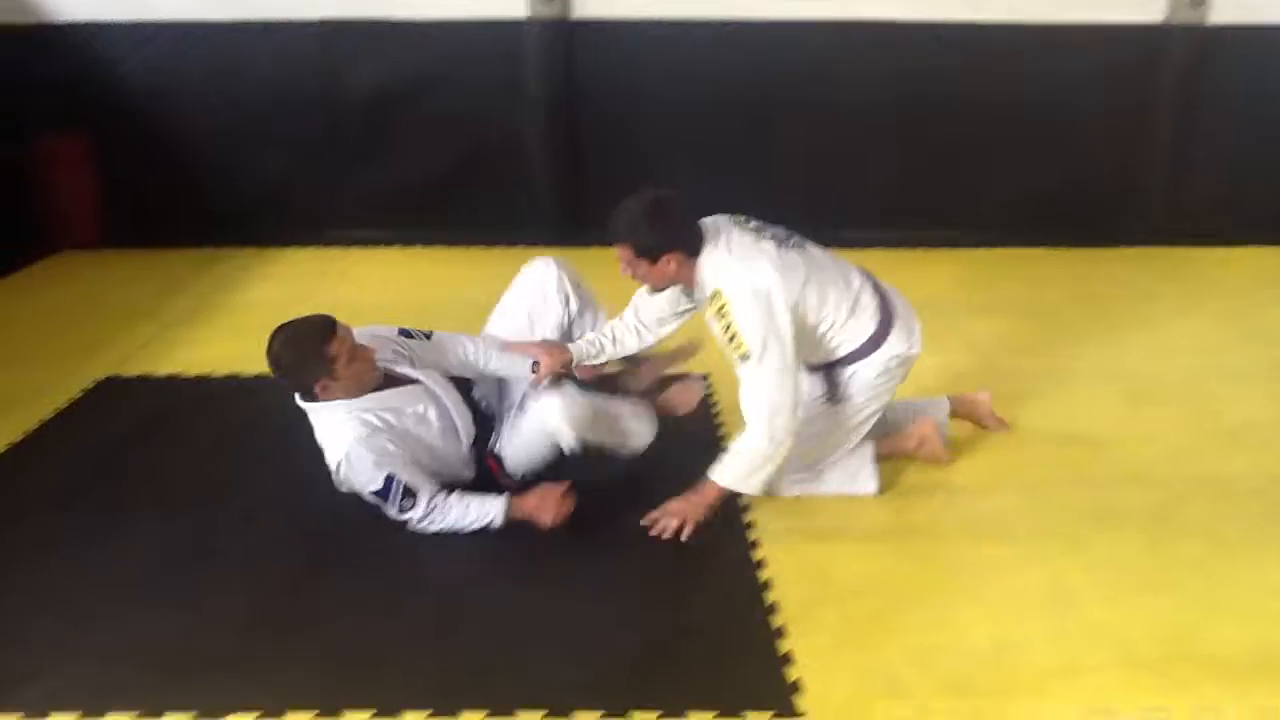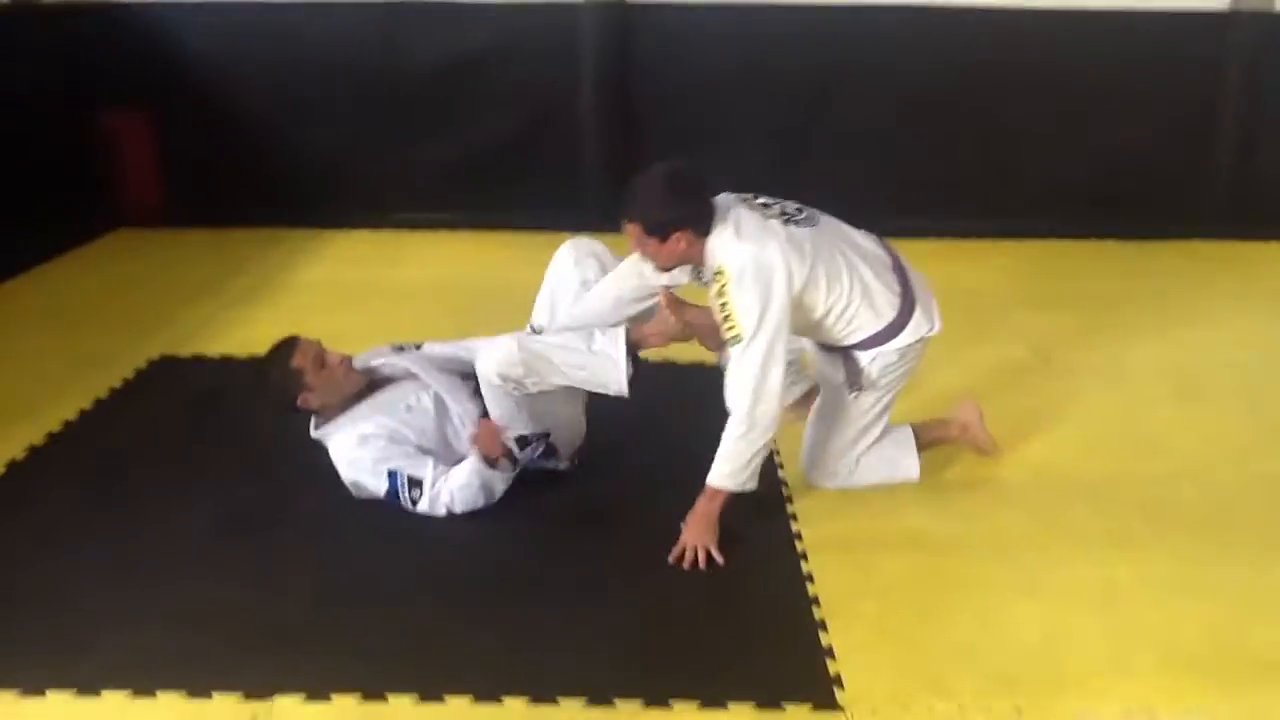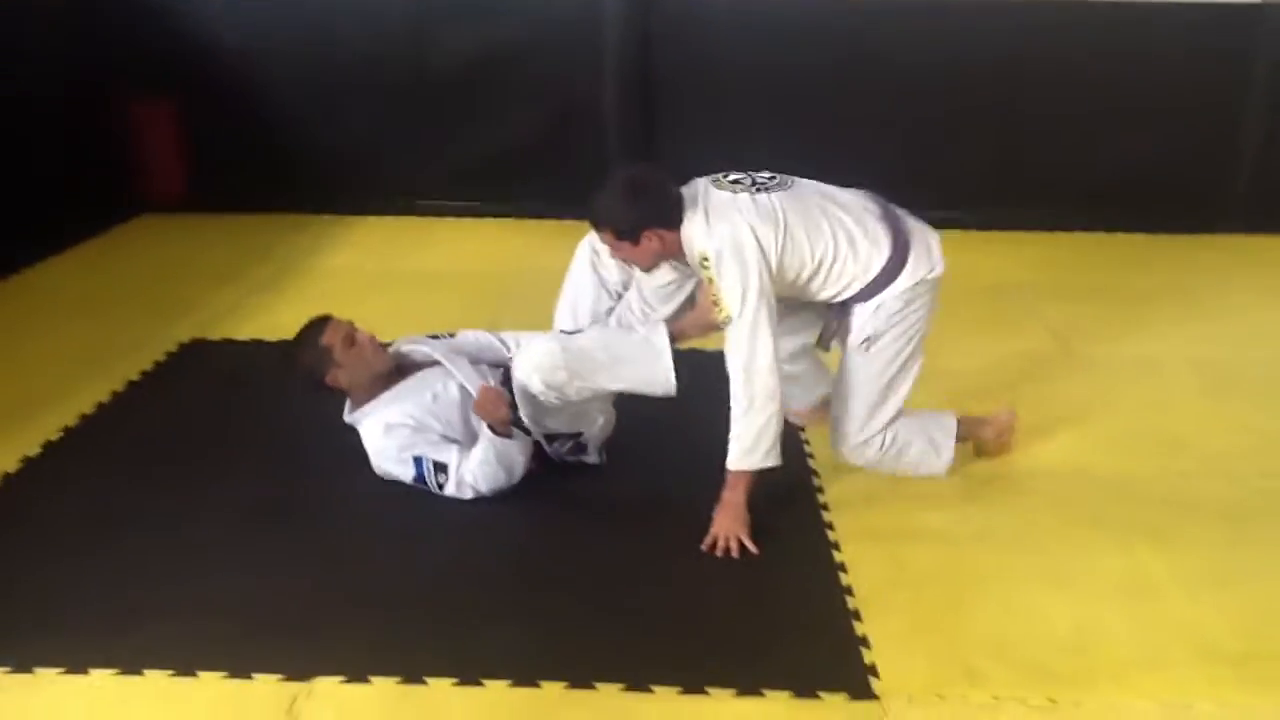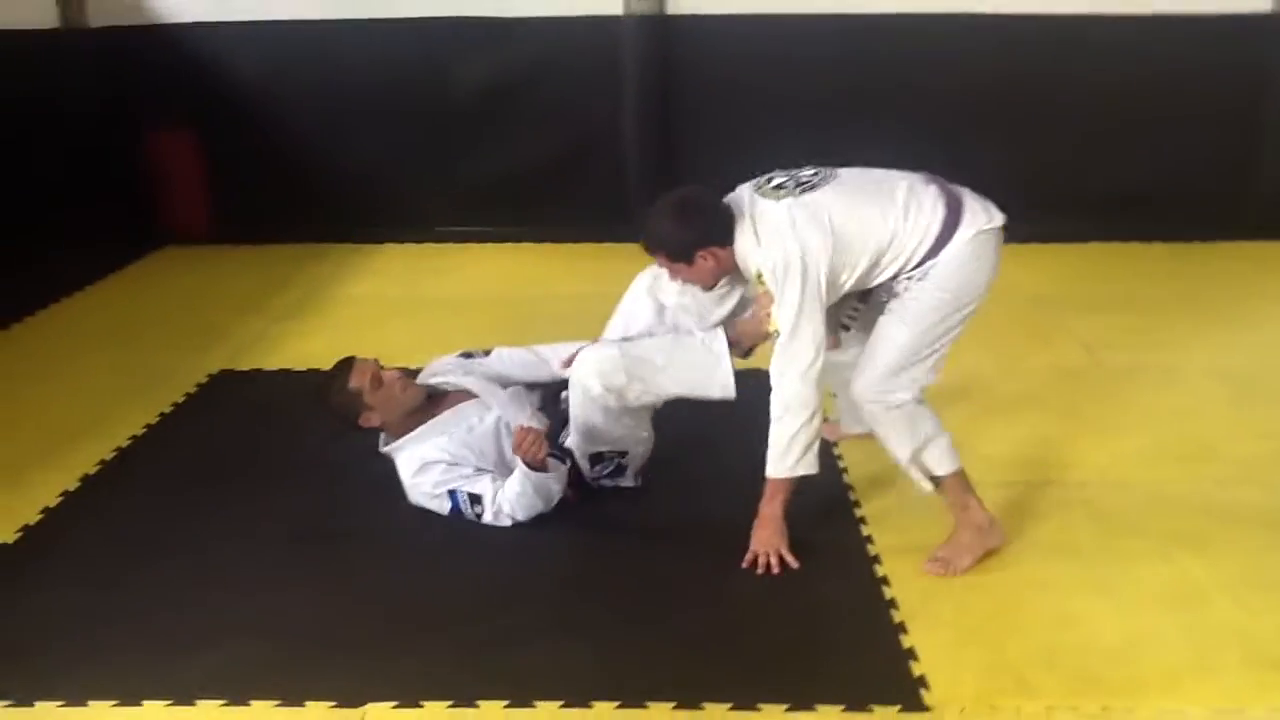
dt=0.3s
person 1, frame 1
left shoulder: (749, 296)
right shoulder: (702, 240)
left elbow: (773, 417)
right elbow: (649, 315)
left wrist: (707, 494)
right wrist: (572, 352)
left hip: (875, 353)
right hip: (849, 324)
left knee: (789, 474)
right knee: (838, 425)
left ankle: (912, 439)
right ankle: (959, 406)
person 1, frame 2
left shoulder: (754, 273)
right shoulder: (713, 215)
left elbow: (756, 410)
right elbow: (635, 277)
left wrist: (706, 510)
right wrist: (558, 331)
left hip: (890, 333)
right hip: (870, 276)
left knee: (828, 467)
left ankle: (953, 429)
person 1, frame 3
left shoulder: (728, 250)
right shoulder: (688, 203)
left elbow: (753, 378)
left wrist: (733, 499)
left hip: (895, 279)
right hip: (863, 239)
left knee: (860, 442)
left ankle: (984, 430)
right ankle: (823, 401)
person 1, frame 4
left shoulder: (783, 255)
right shoulder: (735, 209)
left elbow: (795, 383)
left wrist: (770, 512)
left hip: (960, 246)
right hip: (926, 219)
left knee: (879, 386)
right knee: (836, 336)
left ankle: (975, 522)
right ankle: (859, 421)
person 2, frame 1
left shoulder: (366, 342)
right shoulder: (355, 443)
left elbow: (458, 351)
right elbow: (426, 513)
right wrist: (518, 506)
left hip: (481, 396)
right hip: (492, 457)
left knee: (546, 272)
right knee: (559, 411)
right ankle: (649, 409)
person 2, frame 2
left shoulder: (372, 363)
right shoulder: (358, 451)
left elbow: (457, 353)
right elbow: (452, 500)
left wrist: (542, 348)
right wrist: (487, 457)
right hip: (537, 447)
left knee: (577, 254)
right knee: (502, 362)
right ankle: (639, 335)
person 2, frame 3
left shoulder: (403, 353)
right shoulder: (386, 437)
left elbow: (488, 345)
right elbow: (480, 481)
left wrist: (561, 348)
right wrist: (498, 428)
left hip: (566, 382)
right hip: (569, 432)
right knee: (540, 364)
right ankle: (679, 331)
person 2, frame 4
left shoulder: (441, 372)
right shoulder: (422, 471)
left elbow: (523, 361)
right elbow: (514, 506)
left wrist: (586, 355)
right wrist: (535, 463)
left hip: (581, 404)
right hip: (602, 460)
left knee: (651, 294)
right knee: (601, 369)
right ankle: (741, 334)
